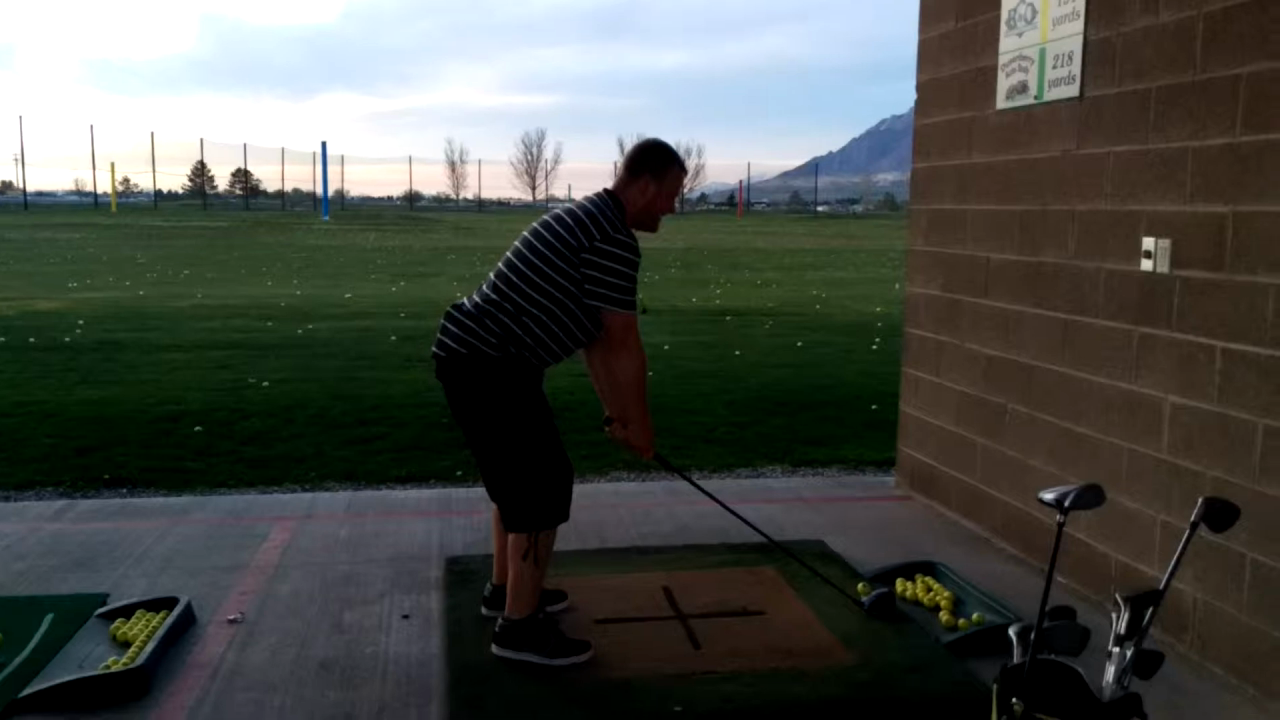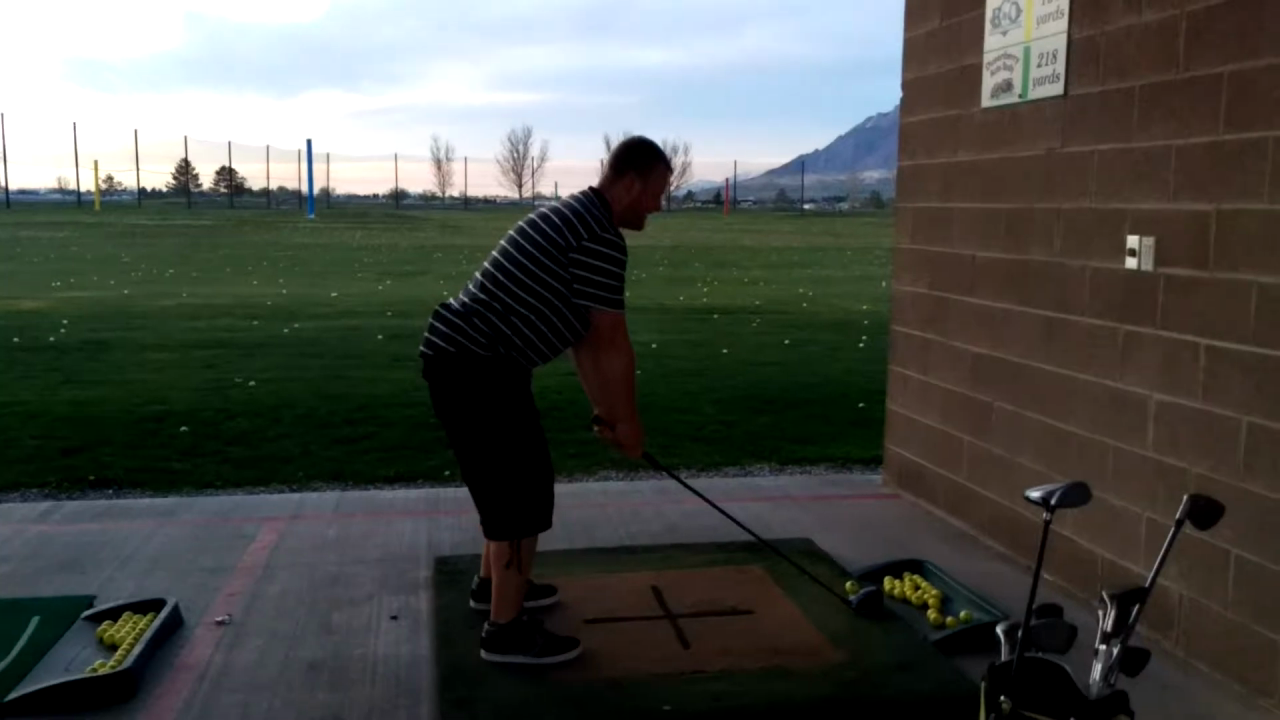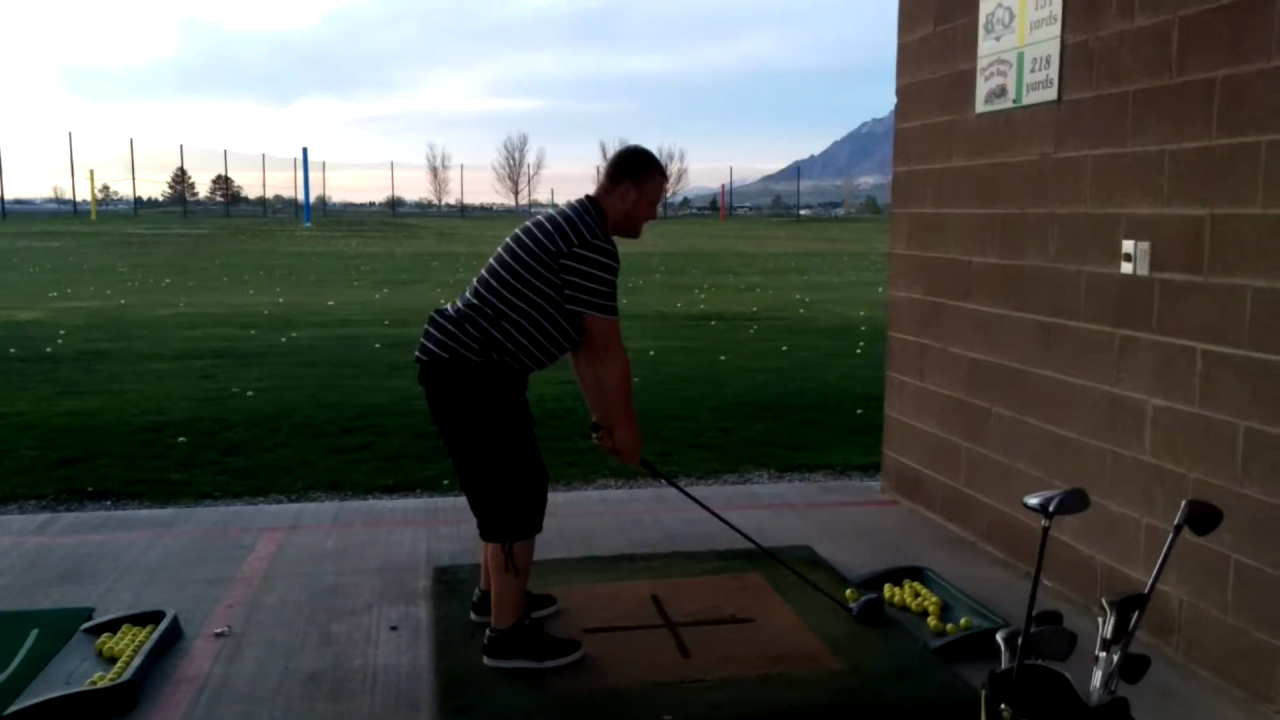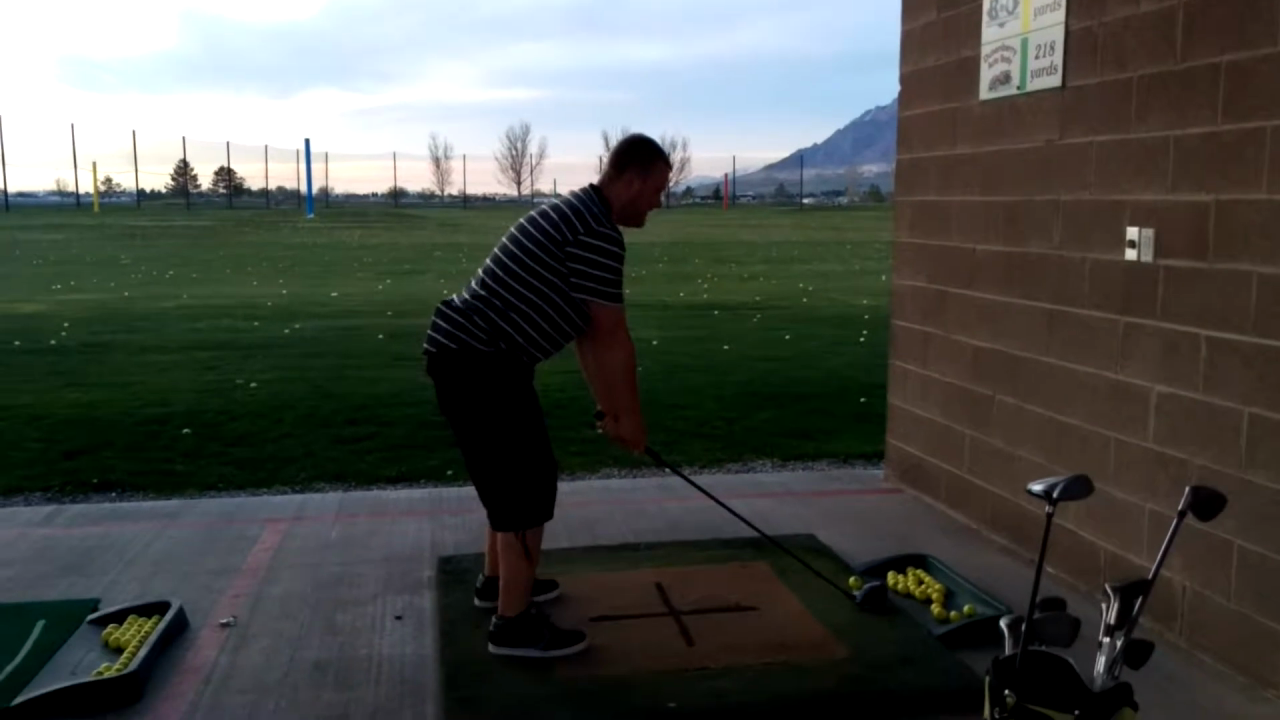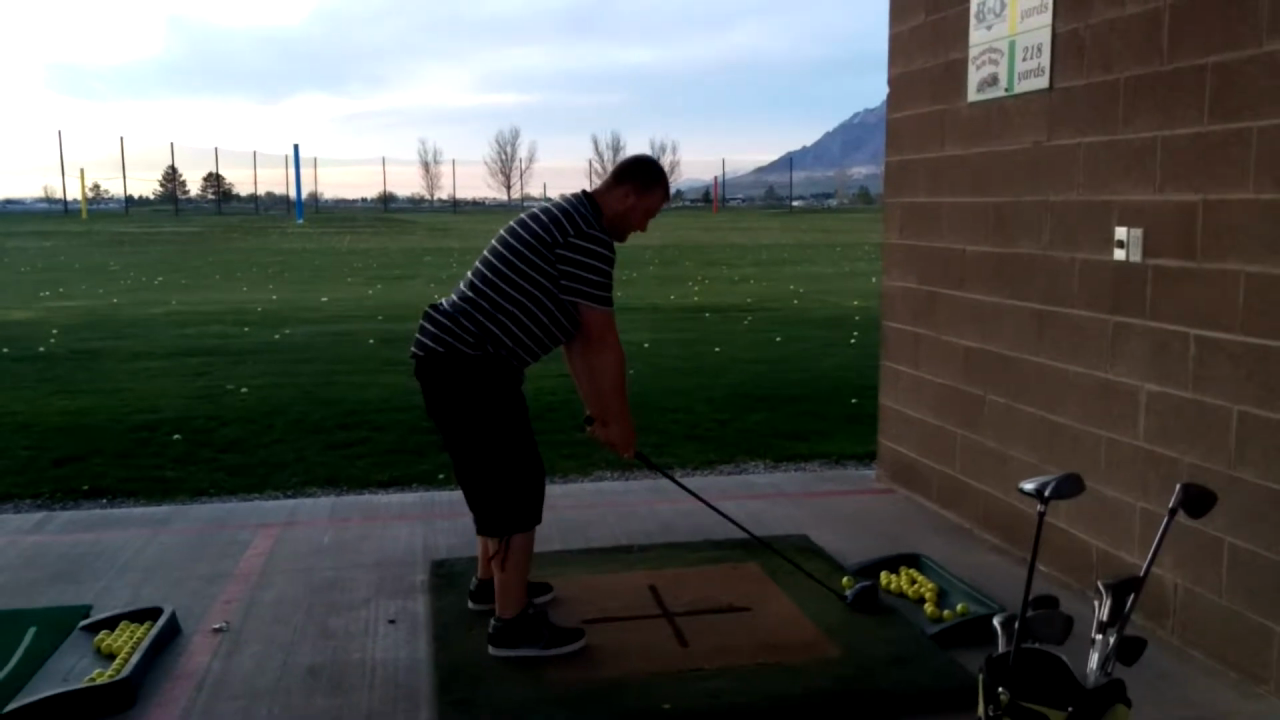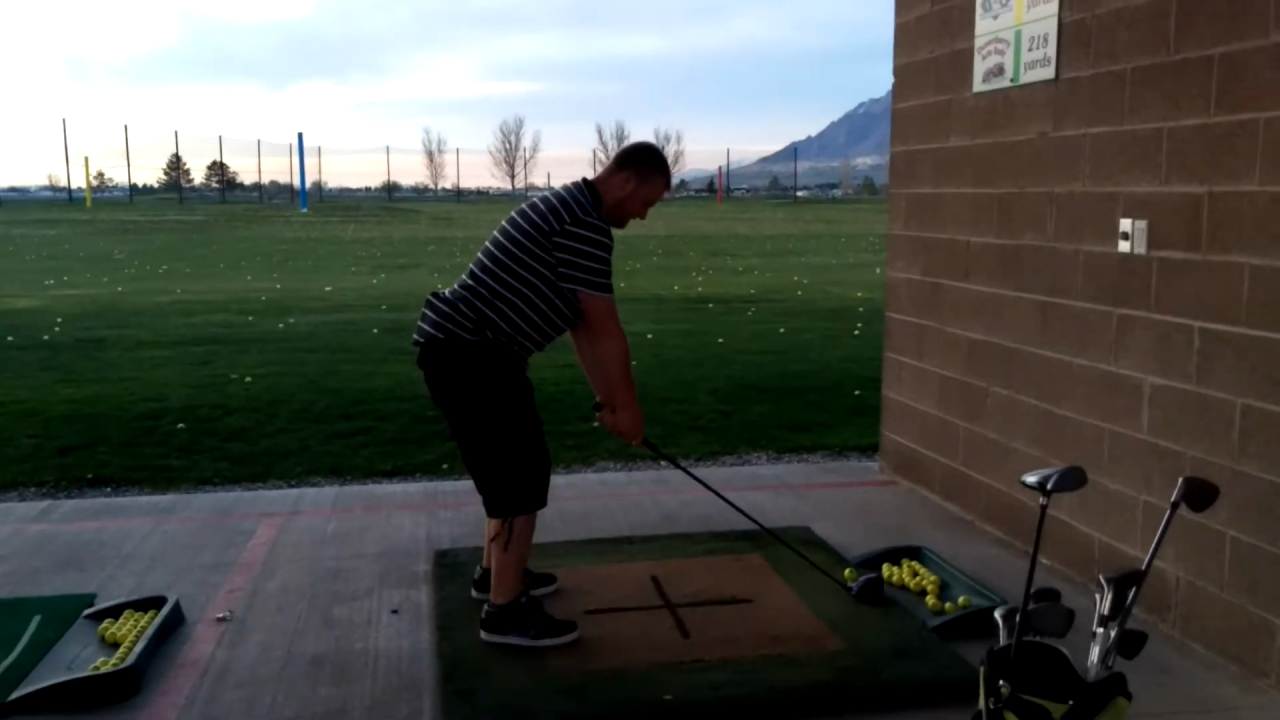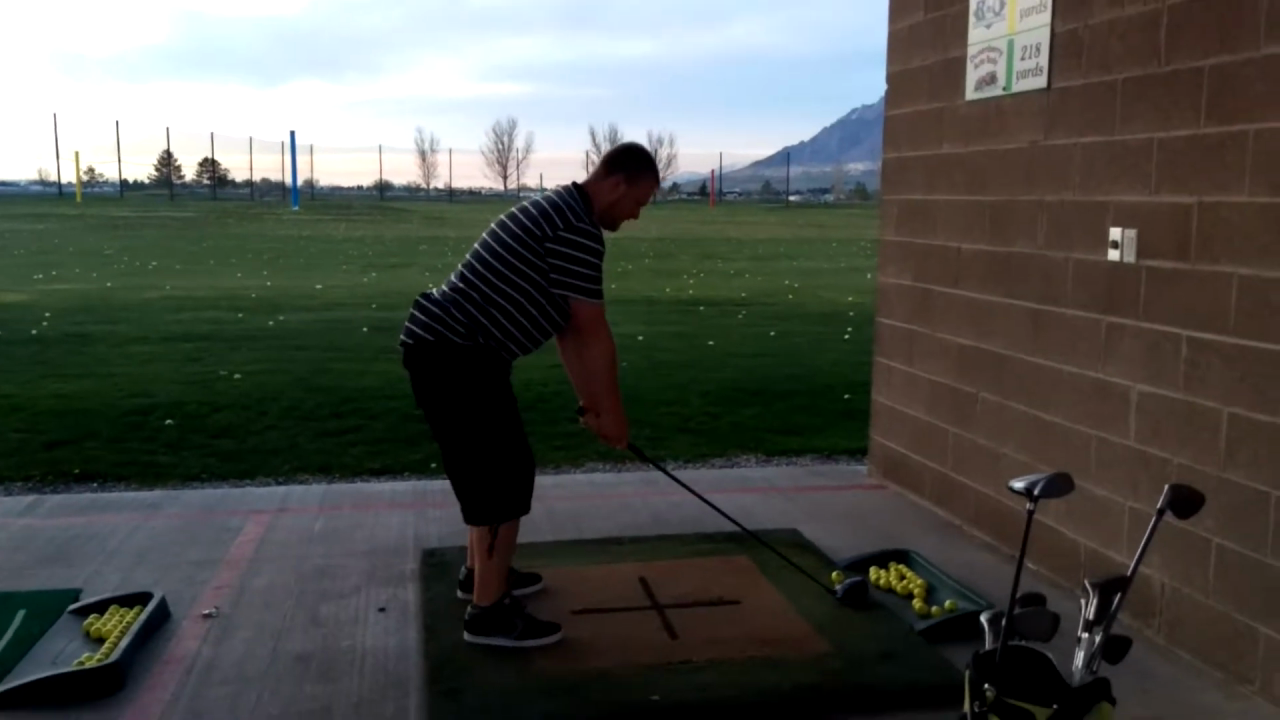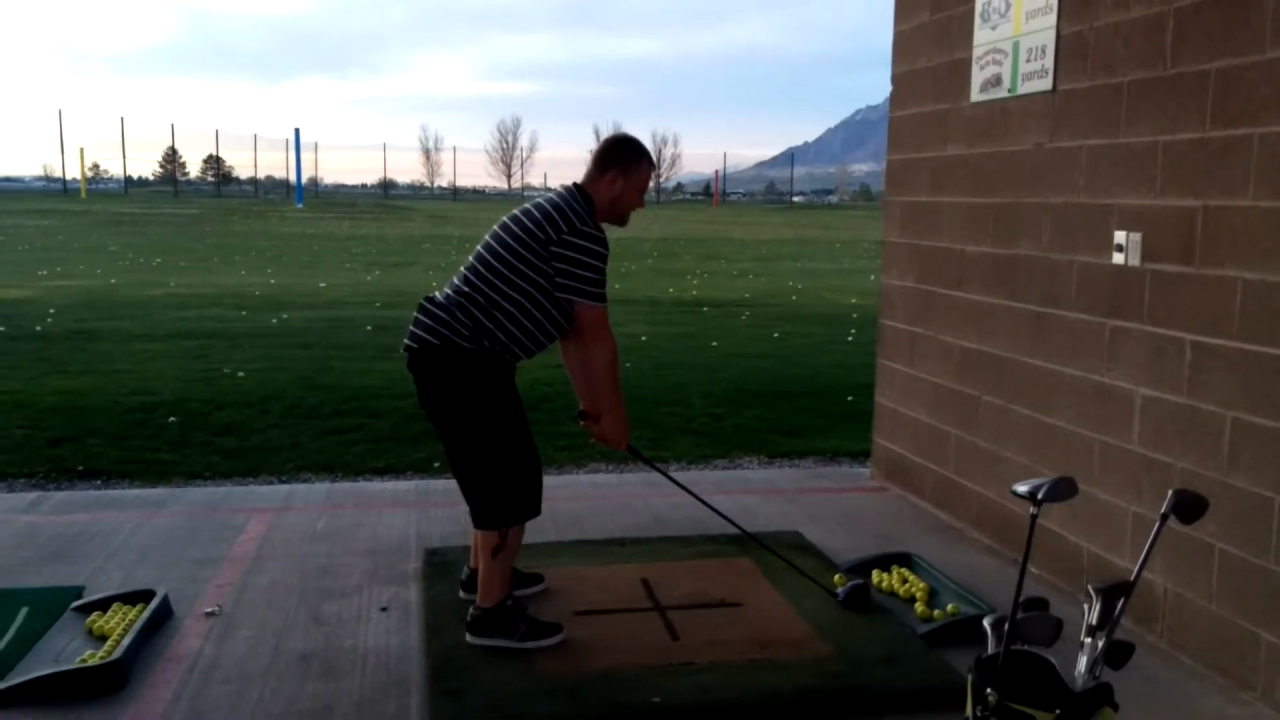
dt=0.4s
person 1, frame 1
left shoulder: (588, 220)
right shoulder: (613, 239)
left elbow: (595, 336)
right elbow: (623, 345)
left wrist: (615, 413)
right wrist: (638, 422)
left hip: (473, 354)
right hip: (490, 364)
left knee: (520, 475)
right knee: (542, 483)
left ankle: (505, 588)
right ankle: (520, 624)
person 1, frame 2
left shoulder: (574, 218)
right shoulder: (601, 239)
left elbow: (584, 336)
right elbow: (612, 344)
left wrist: (604, 412)
right wrist: (628, 422)
left hip: (460, 354)
right hip: (479, 365)
left knee: (510, 477)
right knee: (522, 489)
left ankle: (494, 582)
right ankle: (505, 629)
person 1, frame 3
left shoulder: (571, 227)
right shoulder: (592, 245)
left elbow: (583, 343)
right elbow: (607, 350)
left wrist: (602, 419)
right wrist: (625, 428)
left hip: (460, 361)
right hip: (473, 370)
left knee: (504, 484)
right knee: (516, 494)
left ankle: (494, 593)
right ankle: (508, 634)
person 1, frame 4
left shoulder: (575, 215)
right shoulder: (598, 234)
left elbow: (588, 333)
right elbow: (612, 338)
left wrist: (608, 409)
right wrist: (630, 416)
left hip: (464, 350)
right hip: (480, 361)
left knee: (511, 473)
right knee: (526, 483)
left ankle: (497, 579)
right ankle: (513, 624)
person 1, frame 5
left shoulder: (567, 221)
right shoulder: (589, 236)
left elbow: (576, 336)
right elbow: (602, 342)
left wrist: (598, 413)
right wrist: (619, 420)
left hip: (452, 354)
right hip: (469, 363)
left knee: (501, 476)
right knee: (514, 486)
left ankle: (491, 582)
right ankle: (512, 624)
person 1, frame 6
left shoulder: (569, 210)
right shoulder: (585, 225)
left elbow: (581, 324)
right elbow: (604, 329)
left wrist: (606, 400)
right wrist: (627, 408)
left hip: (461, 345)
right hip: (471, 352)
left knee: (511, 462)
right knee: (520, 471)
left ankle: (496, 571)
right ankle: (506, 609)
person 1, frame 7
left shoulder: (558, 212)
right shoulder: (577, 230)
left elbow: (567, 327)
right elbow: (592, 334)
left wrist: (589, 404)
right wrist: (612, 413)
left hip: (444, 345)
right hip: (456, 354)
left knee: (495, 465)
right knee: (502, 475)
left ankle: (481, 571)
right ankle: (489, 610)
person 1, frame 8
left shoulder: (561, 214)
right shoulder: (582, 232)
left elbow: (571, 330)
right elbow: (596, 338)
left wrist: (590, 407)
right wrist: (613, 416)
left hip: (448, 348)
right hip: (460, 357)
left knee: (498, 467)
right knee: (509, 478)
left ankle: (483, 571)
right ankle: (490, 613)
